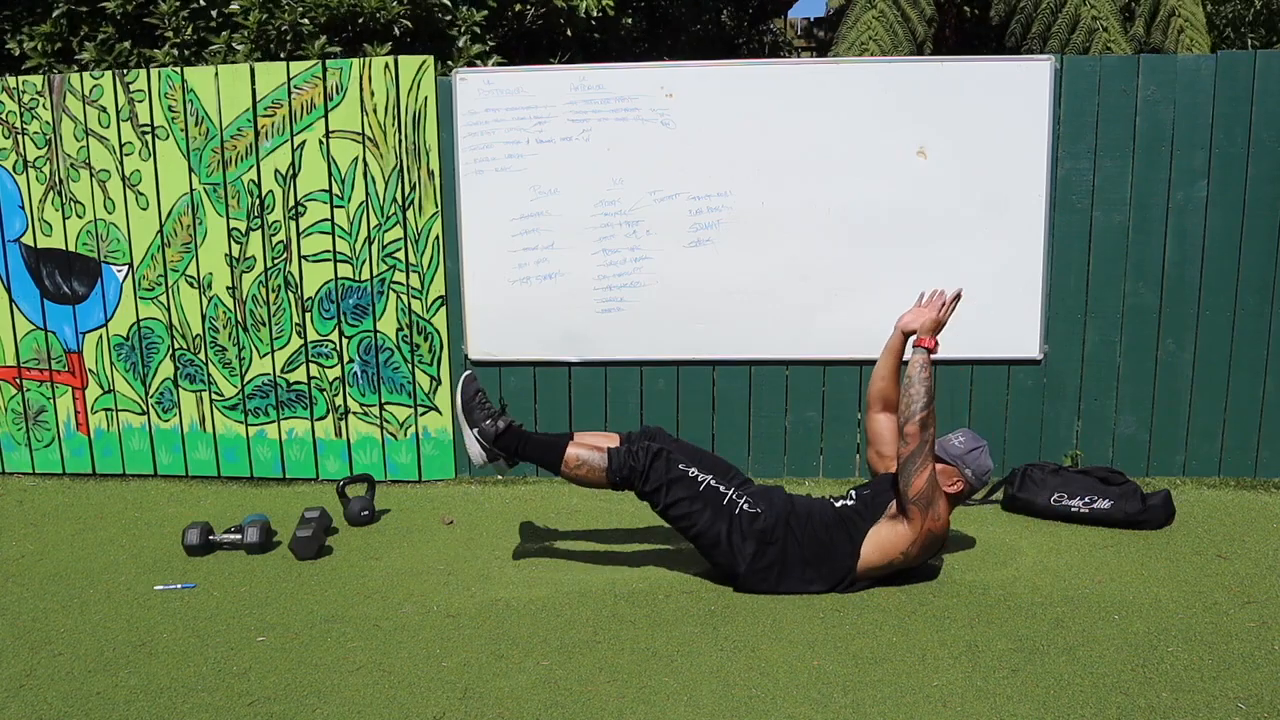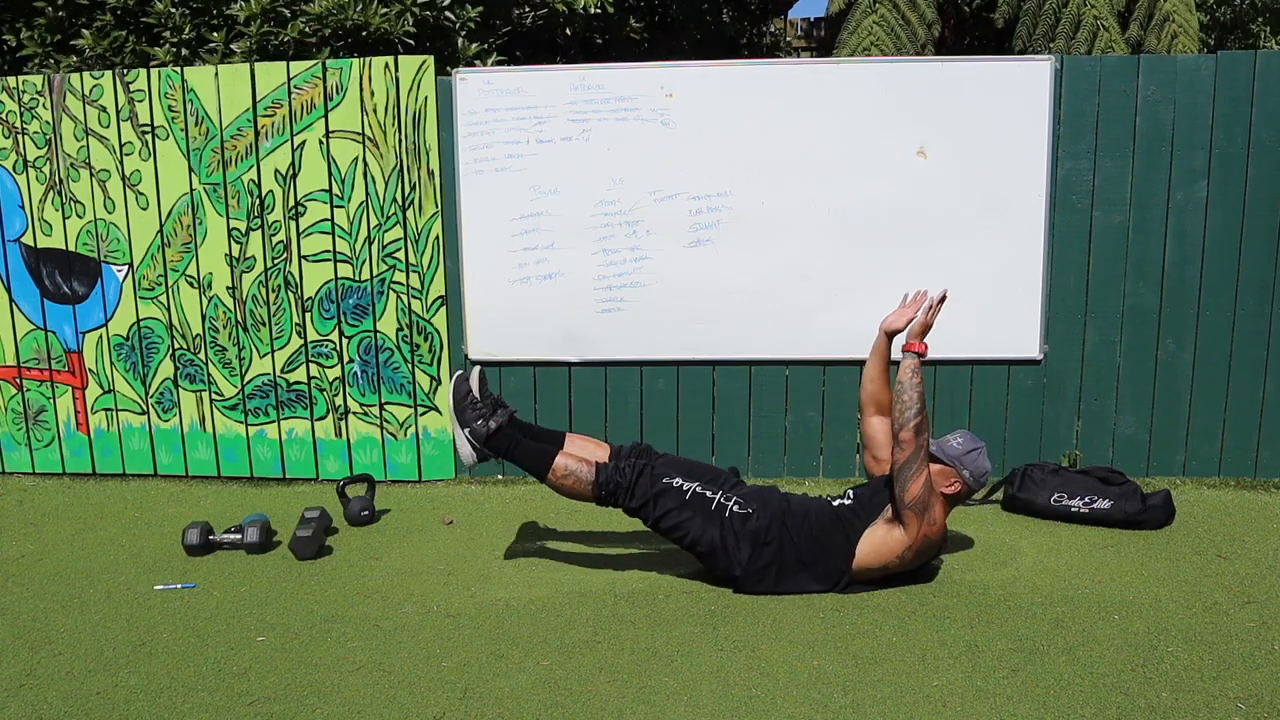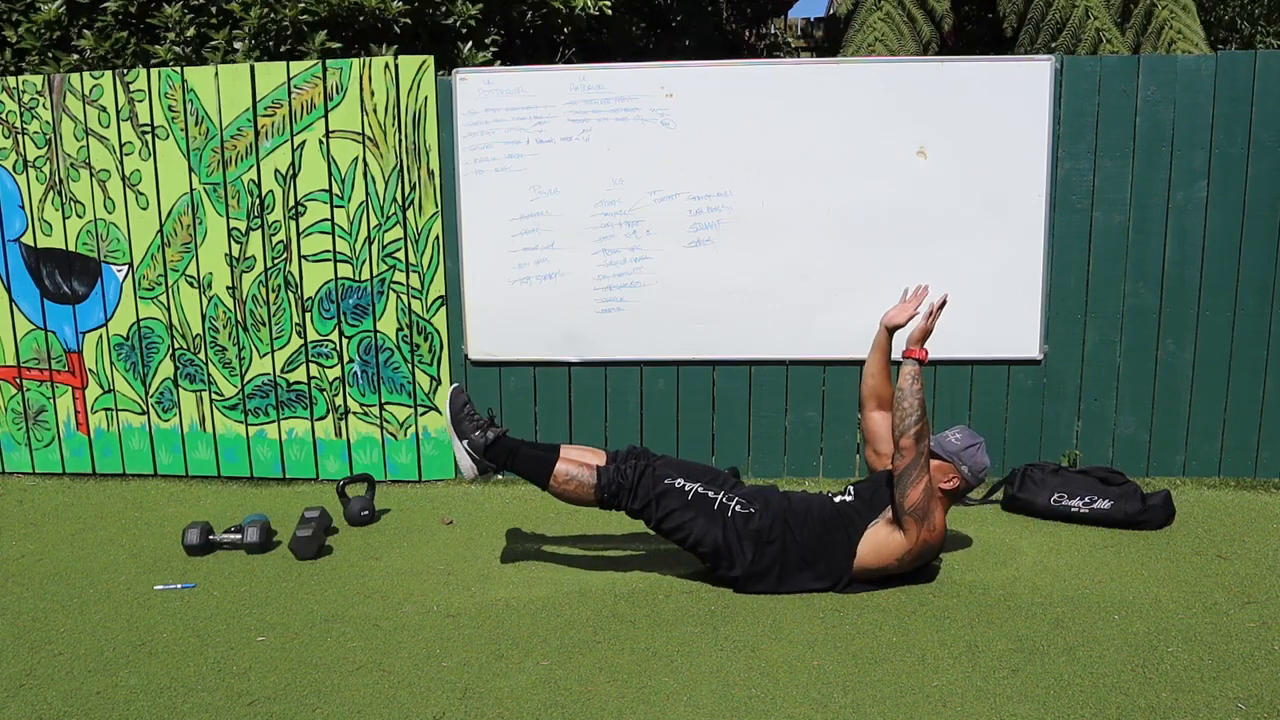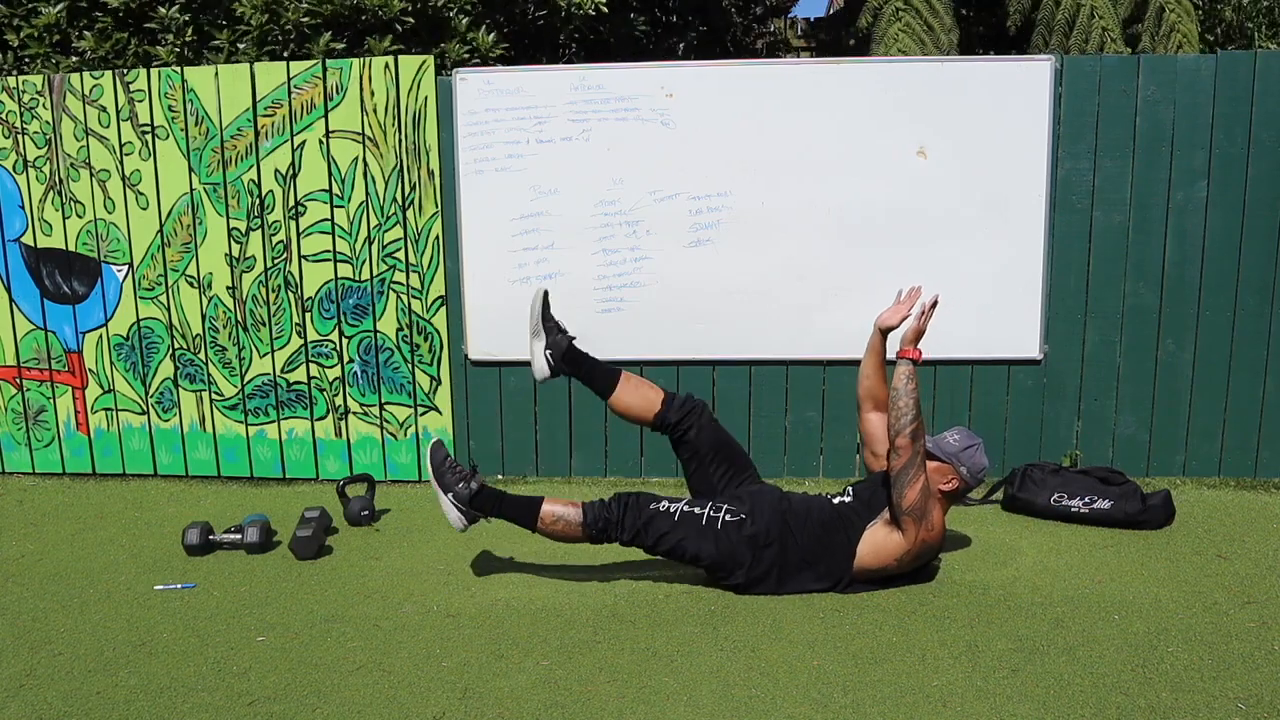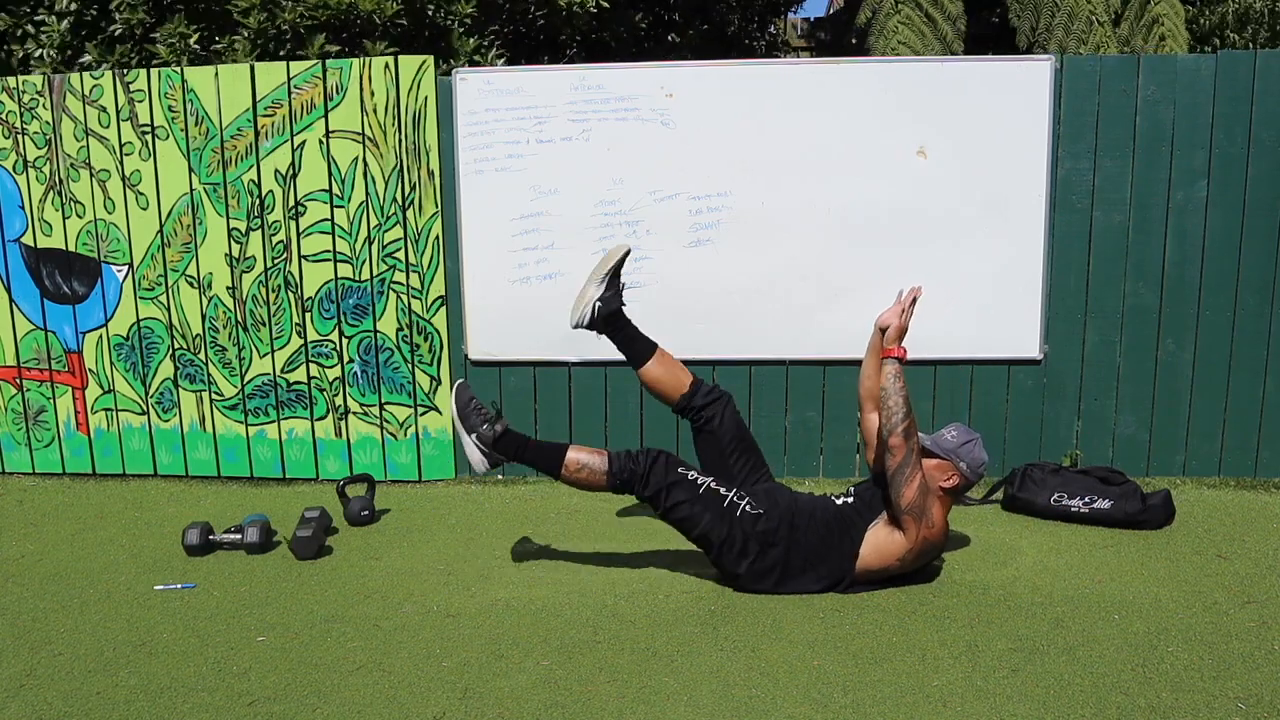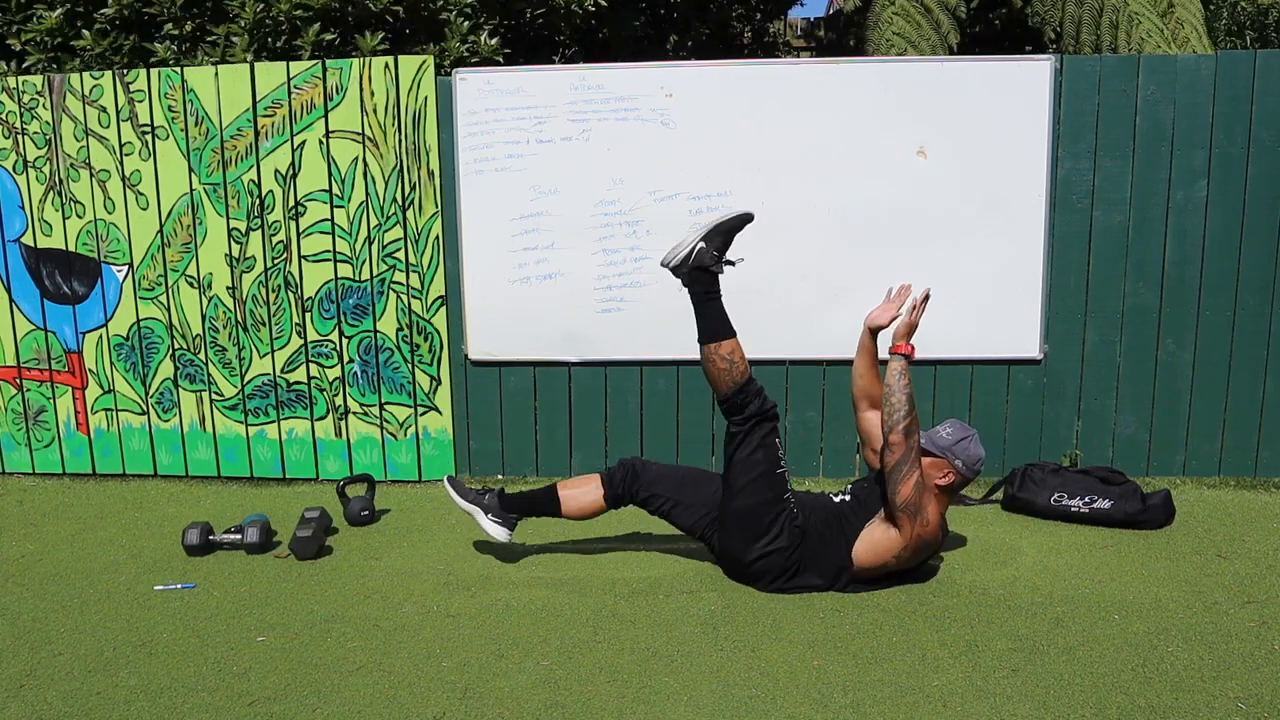
dt=0.4s
person 1, frame 1
left shoulder: (927, 522)
right shoulder: (902, 486)
left elbow: (912, 433)
right elbow: (881, 411)
left wrist: (926, 345)
right wrist: (900, 335)
left hip: (762, 550)
right hip: (765, 515)
left knee: (645, 461)
right knee: (647, 444)
left ankle: (509, 440)
right ankle: (511, 440)
person 1, frame 2
left shoulder: (924, 527)
right shoulder: (900, 487)
left elbow: (907, 438)
right elbow: (876, 415)
left wrist: (914, 349)
right wrist: (885, 336)
left hip: (759, 548)
right hip: (761, 512)
left knee: (630, 481)
right knee: (636, 459)
left ankle: (496, 438)
right ankle: (506, 430)
person 1, frame 3
left shoulder: (923, 529)
right shoulder: (900, 488)
left elbow: (906, 446)
right elbow: (876, 411)
left wrist: (914, 353)
right wrist: (885, 332)
left hip: (760, 549)
right hip: (762, 511)
left knee: (633, 483)
right knee: (636, 461)
left ankle: (495, 451)
right ankle: (502, 445)
person 1, frame 4
left shoulder: (922, 532)
right shoulder: (901, 492)
left elbow: (905, 447)
right elbow: (871, 412)
left wrist: (910, 355)
right wrist: (881, 333)
left hip: (764, 552)
right hip: (762, 509)
left knee: (627, 514)
right knee: (682, 416)
left ankle: (480, 499)
right ankle: (565, 357)
person 1, frame 5
left shoulder: (923, 529)
right shoulder: (898, 493)
left elbow: (897, 441)
right elbow: (871, 412)
left wrist: (892, 352)
right wrist: (876, 332)
left hip: (764, 551)
right hip: (772, 513)
left knee: (655, 470)
right knee: (708, 405)
left ankle: (504, 444)
right ankle: (611, 319)
person 1, frame 6
left shoulder: (920, 527)
right shoulder: (892, 485)
left elbow: (898, 441)
right elbow: (867, 407)
left wrist: (901, 351)
right wrist: (871, 333)
left hip: (768, 551)
right hip: (752, 532)
left knee: (751, 412)
right knee: (633, 476)
left ankle: (702, 278)
right ankle: (509, 509)
